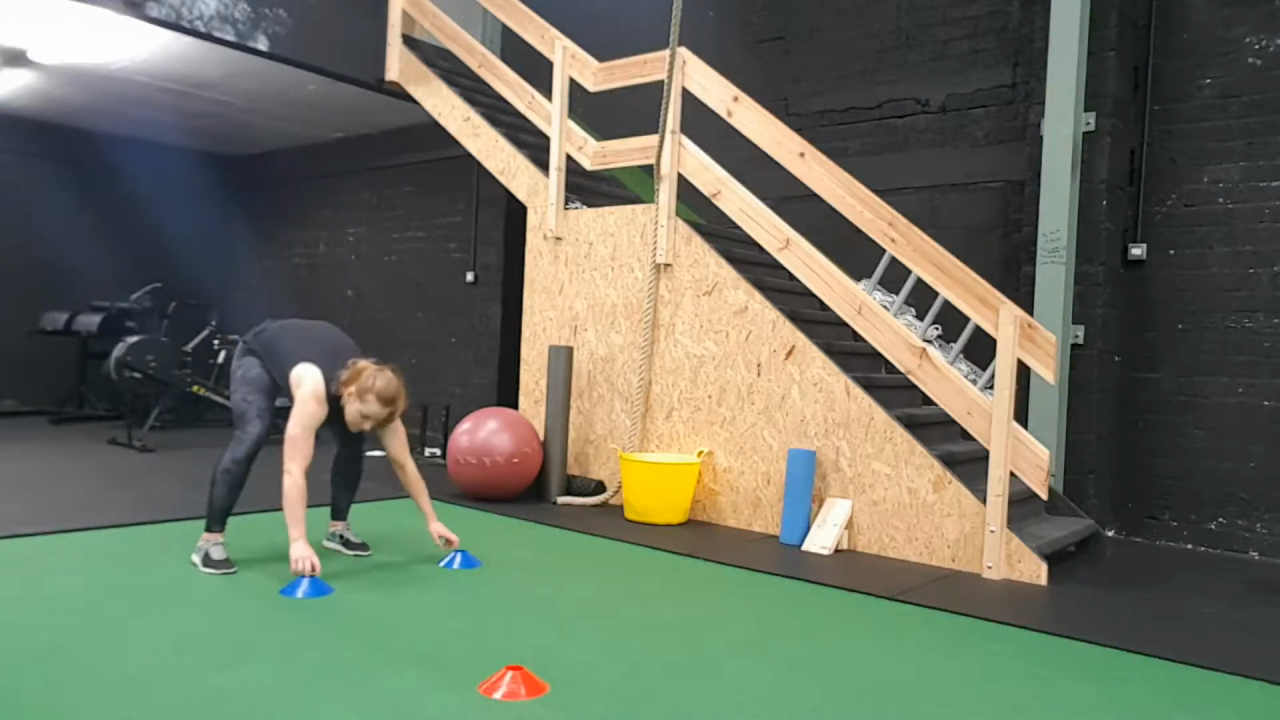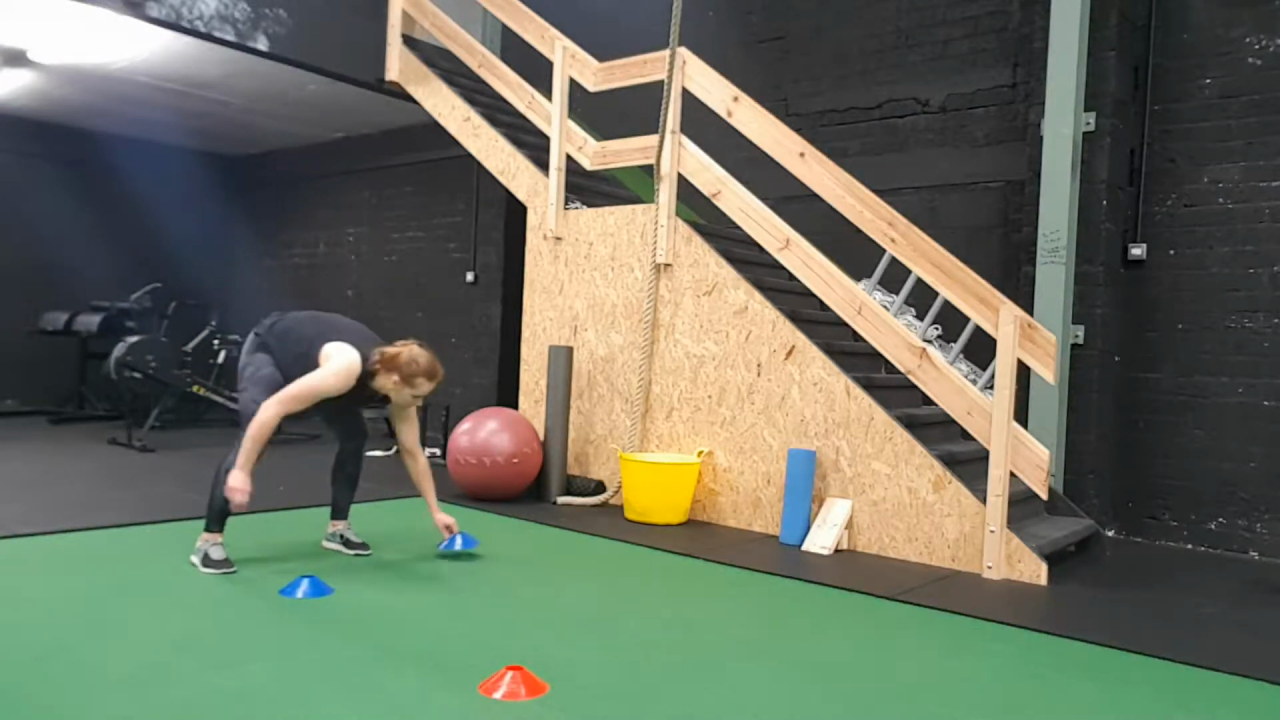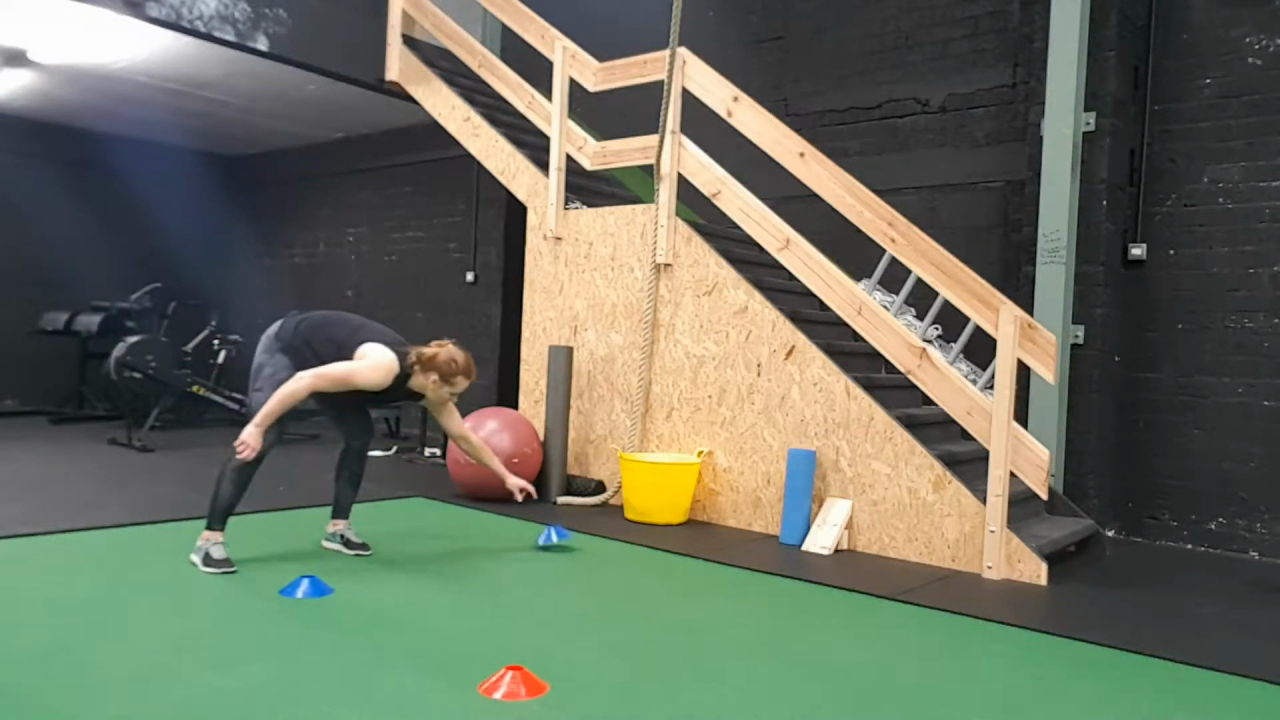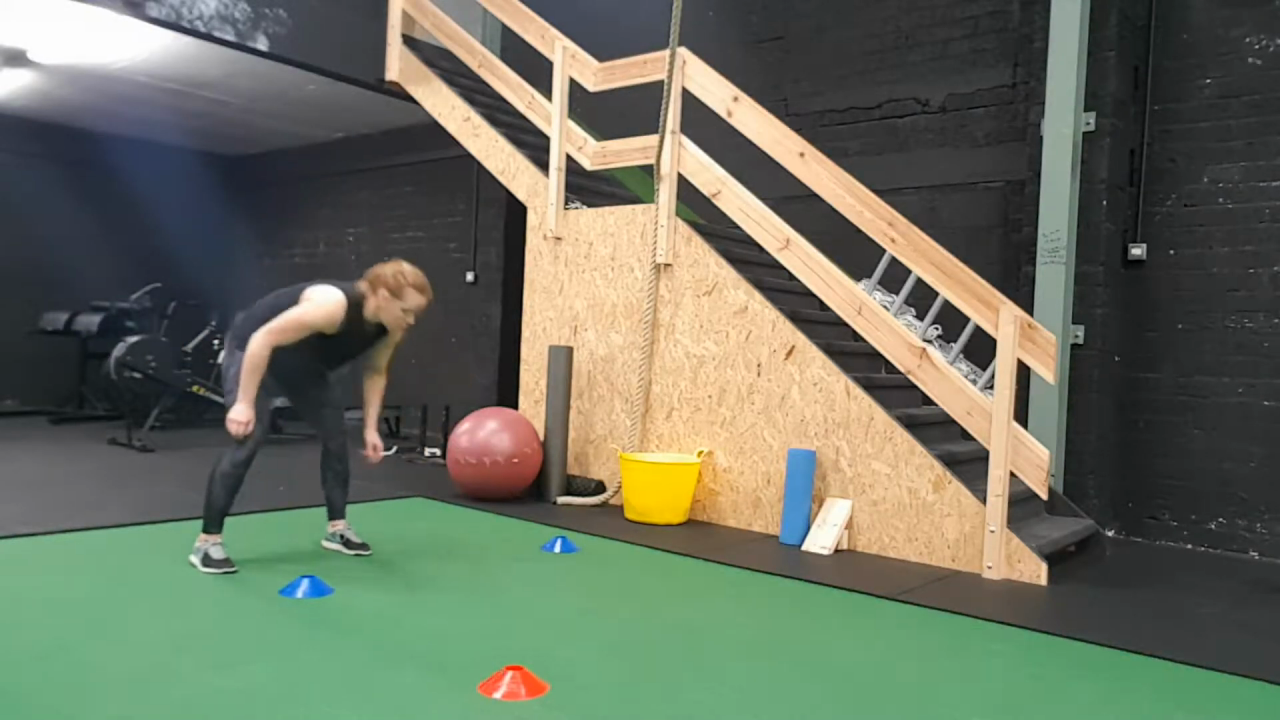
dt=0.5s
person 1, frame 1
left shoulder: (376, 398)
right shoulder: (314, 394)
left elbow: (402, 462)
right elbow: (293, 472)
left wrist: (432, 520)
right wrist: (298, 542)
right hip: (260, 354)
left knee: (352, 441)
right knee: (251, 437)
left ankle: (338, 528)
right ankle: (210, 541)
person 1, frame 2
left shoulder: (397, 387)
right shoulder: (346, 370)
left elbow: (412, 451)
right elbow: (274, 408)
left wrist: (435, 510)
right wrist: (241, 470)
left hip: (305, 359)
right hip: (267, 349)
left knee: (355, 435)
right knee: (255, 439)
left ankle: (338, 527)
right ankle: (209, 541)
person 1, frame 3
left shoulder: (429, 385)
right shoulder: (384, 369)
left elbow: (464, 436)
right elbow: (307, 380)
left wrist: (507, 477)
right wrist: (256, 426)
left hip: (324, 359)
right hip: (285, 346)
left knee: (360, 434)
right knee: (259, 442)
left ankle: (337, 528)
right ankle: (210, 539)
person 1, frame 4
left shoulder: (389, 329)
right shoulder: (332, 304)
left elbow: (376, 373)
right elbow: (263, 340)
left wrist: (371, 428)
right wrist: (244, 403)
right hip: (253, 353)
left knee: (337, 436)
right knee: (247, 442)
left ankle: (338, 529)
right ankle: (207, 542)
